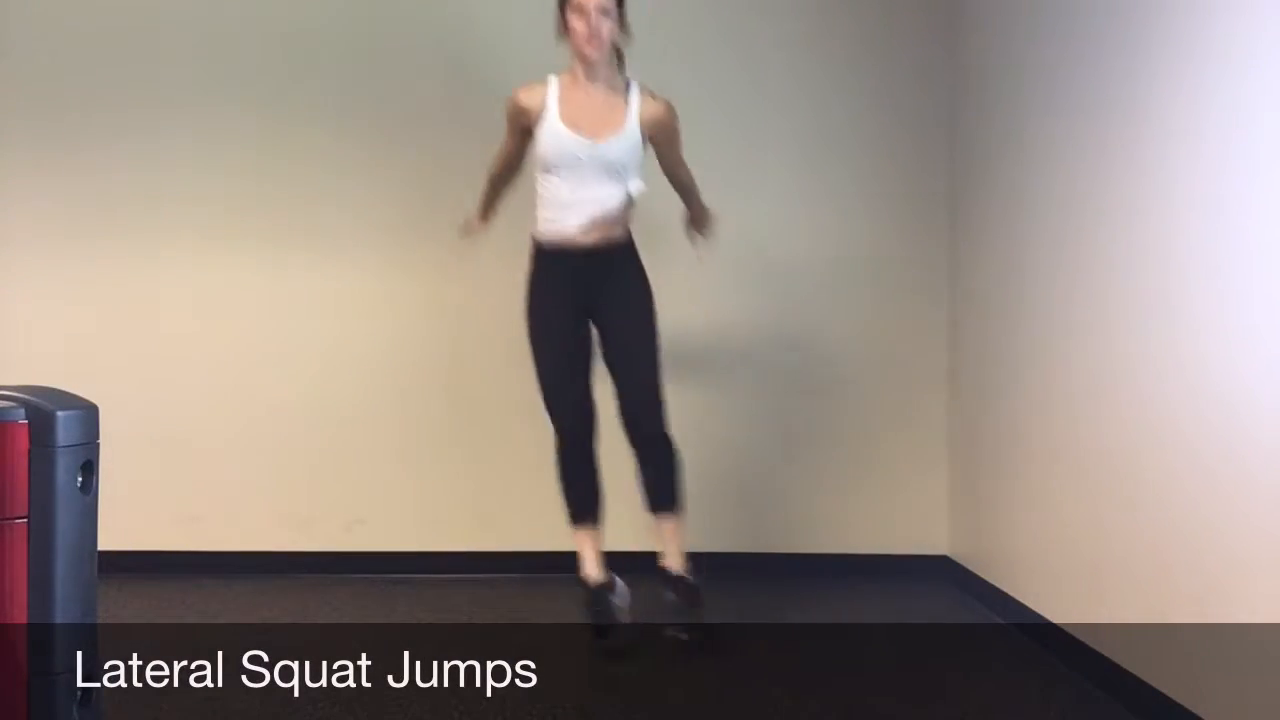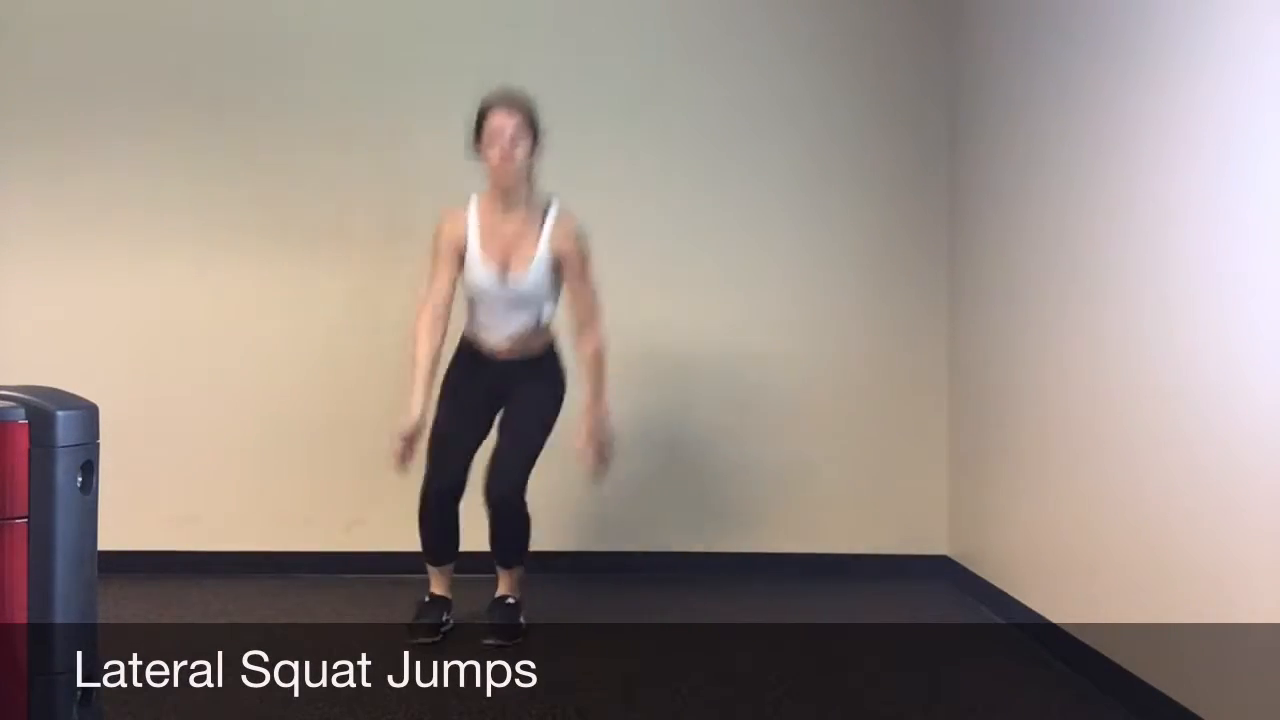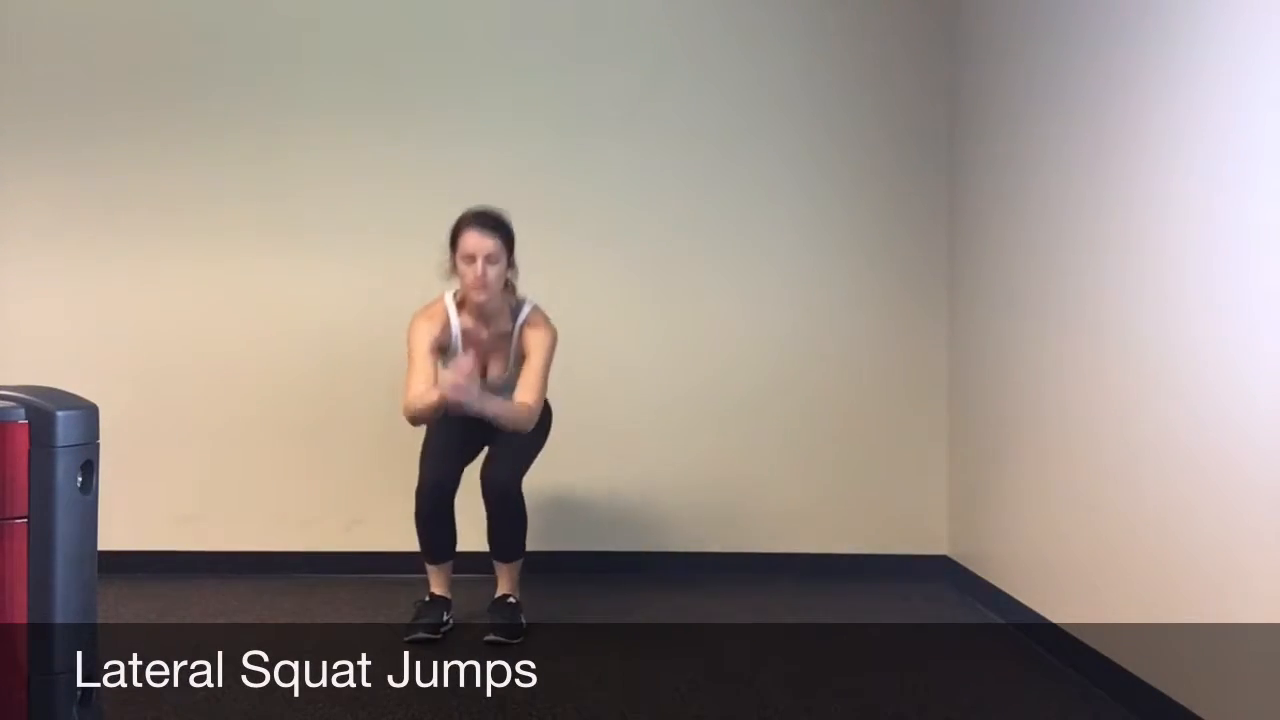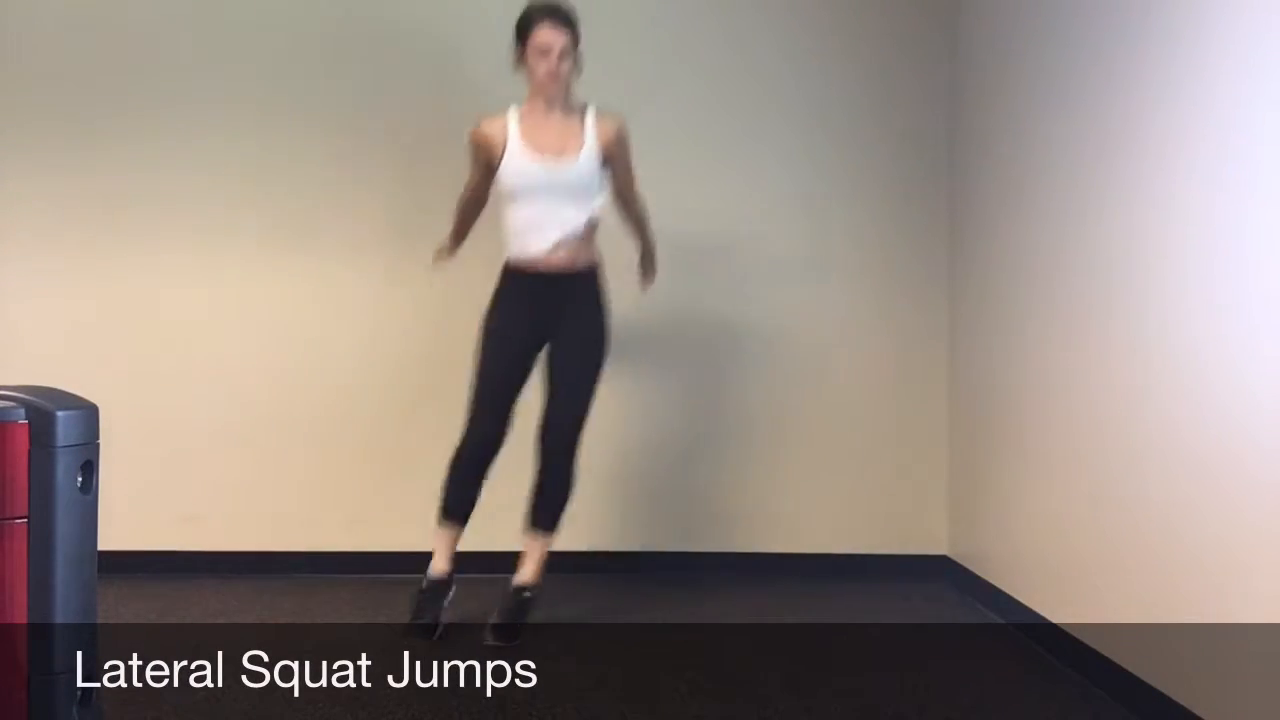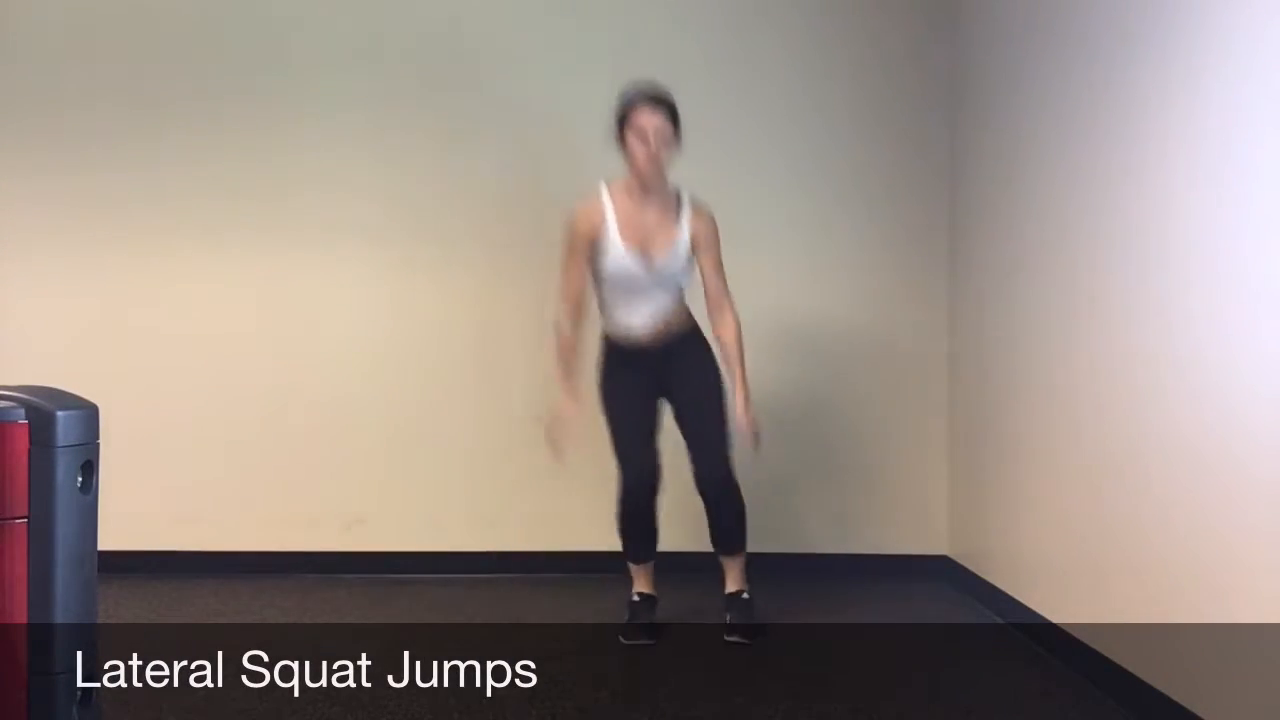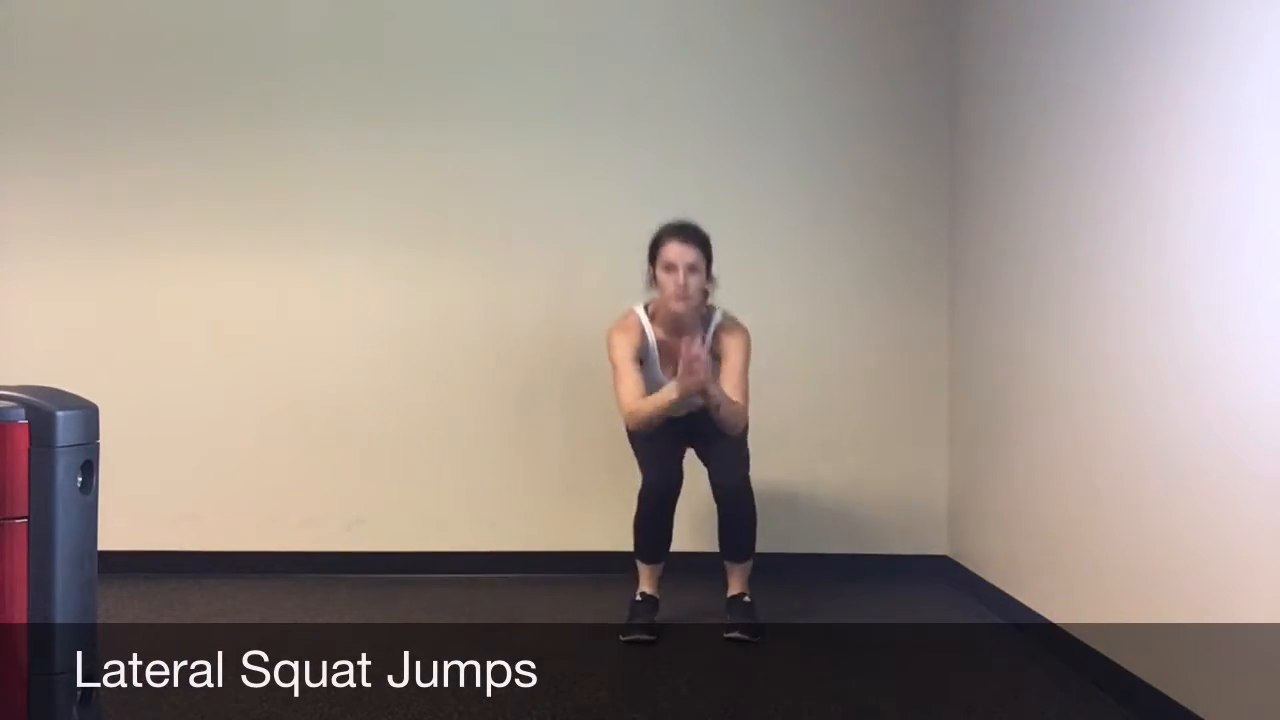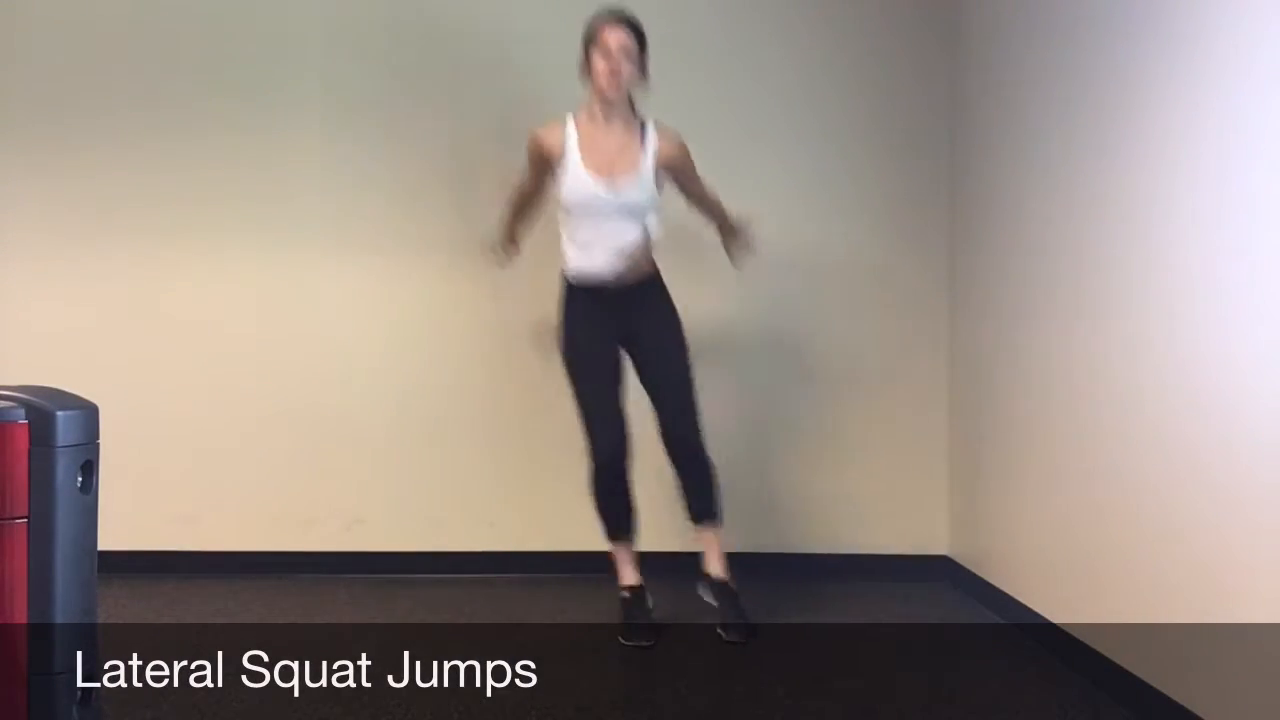
dt=0.4s
person 1, frame 1
left shoulder: (649, 111)
right shoulder: (531, 103)
left elbow: (676, 170)
right elbow: (506, 164)
left wrist: (697, 210)
right wrist: (483, 211)
left hip: (620, 277)
right hip: (552, 284)
left knee: (645, 421)
right knee: (572, 426)
left ankle: (674, 570)
right ankle: (595, 574)
person 1, frame 2
left shoulder: (562, 233)
right shoulder: (458, 225)
left elbow: (588, 328)
right elbow: (432, 315)
left wrist: (595, 415)
right wrist: (417, 403)
left hip: (536, 374)
right hip: (473, 367)
left knee: (505, 487)
right knee: (441, 485)
left ankle: (509, 598)
right ankle: (438, 597)
person 1, frame 3
left shoulder: (536, 327)
right shoulder: (432, 321)
left elbow: (526, 414)
right elbow: (414, 409)
left wrist: (481, 400)
right wrist: (443, 394)
left hip: (516, 416)
right hip: (458, 416)
left knee: (500, 481)
right knee: (432, 487)
left ankle: (507, 595)
right ankle: (438, 596)
person 1, frame 4
left shoulder: (604, 131)
right shoulder: (495, 134)
left elbow: (628, 197)
right elbow: (473, 197)
left wrist: (647, 246)
right wrist: (452, 242)
left hip: (579, 302)
right hip: (516, 294)
left knee: (560, 439)
right knee: (483, 431)
left ankle: (528, 579)
right ankle: (440, 570)
person 1, frame 5
left shoulder: (696, 219)
right shoulder: (593, 215)
left elbow: (722, 309)
right elbow: (572, 309)
left wrist: (741, 392)
right wrist: (567, 390)
left hip: (685, 353)
right hip: (624, 362)
left knee: (715, 473)
right knee: (639, 476)
left ankle: (736, 591)
right ankle: (641, 594)
person 1, frame 6
left shoulder: (730, 333)
right shoulder: (628, 331)
left elbow: (737, 420)
right elbow: (633, 414)
left wrist: (708, 389)
right wrist: (676, 390)
left hip: (711, 419)
right hip: (656, 422)
left knee: (734, 485)
right knee: (658, 485)
left ankle: (738, 595)
right ankle: (646, 594)
person 1, frame 7
left shoulder: (663, 146)
right shoulder: (552, 141)
left elbow: (698, 194)
right elbow: (527, 193)
left wrist: (728, 227)
right wrist: (509, 233)
left hip: (646, 302)
right hip: (584, 309)
left knee: (683, 434)
right knee: (607, 446)
left ankle: (716, 573)
right ankle: (629, 581)
